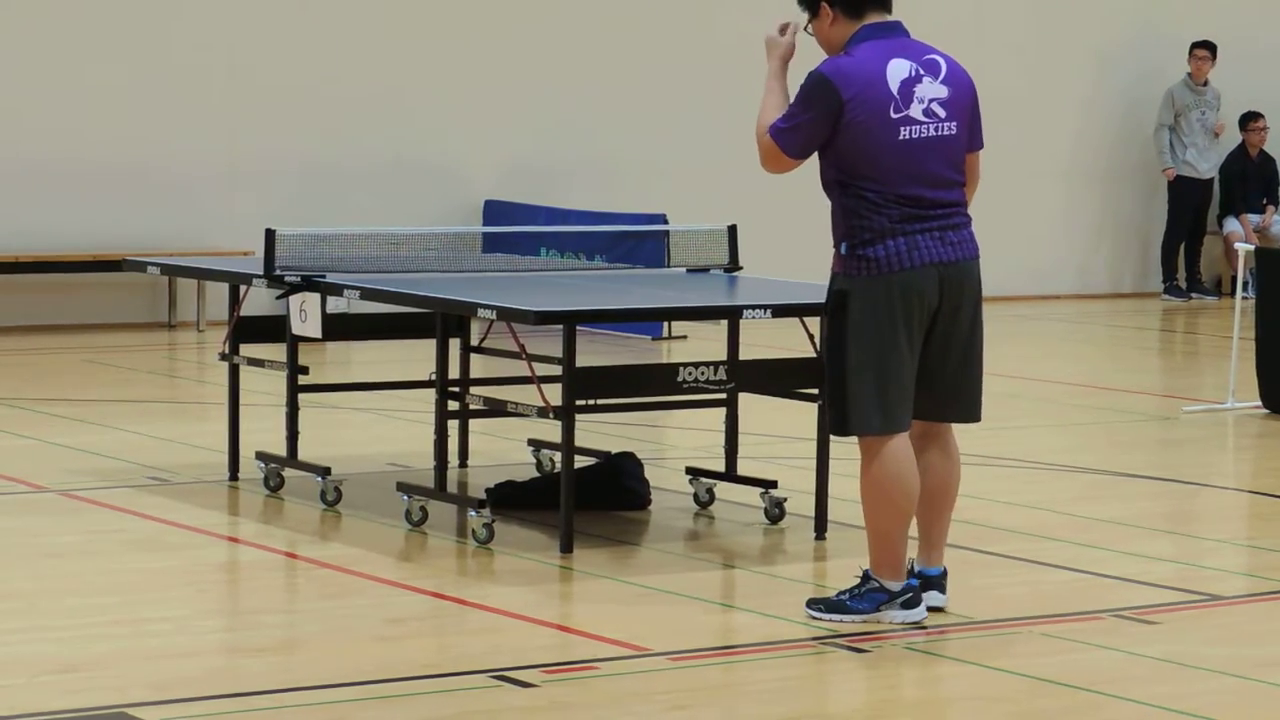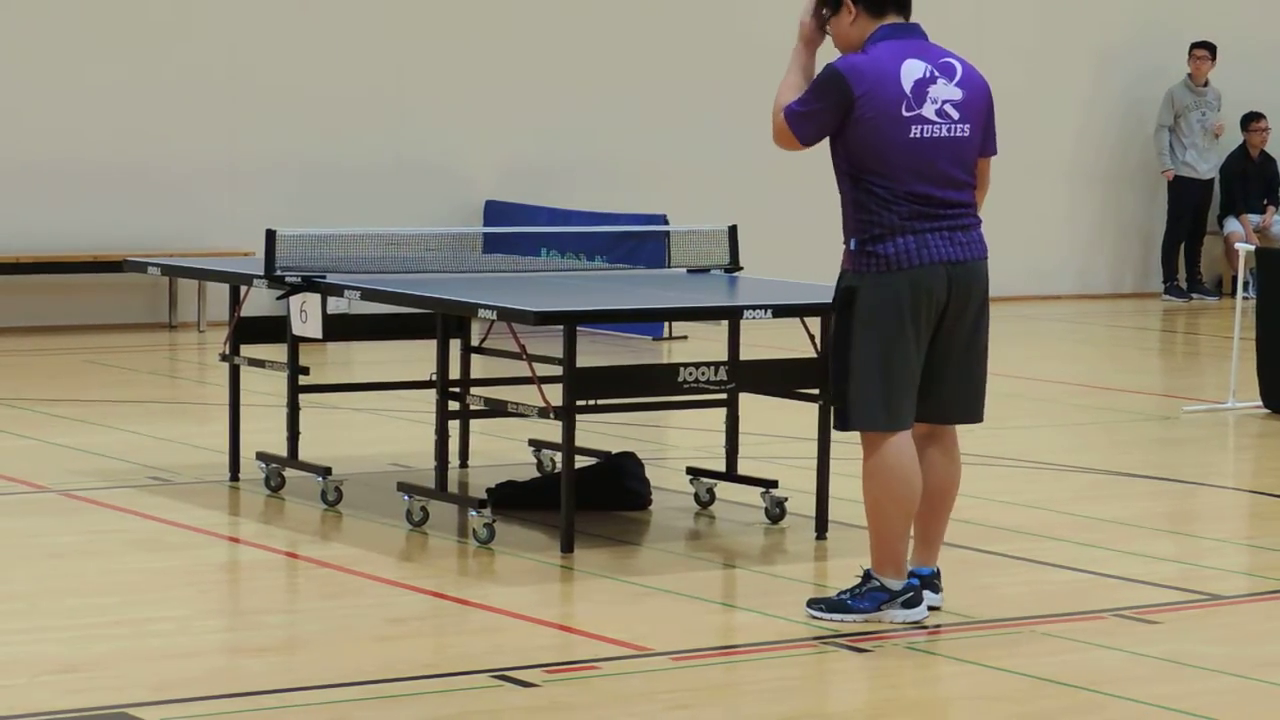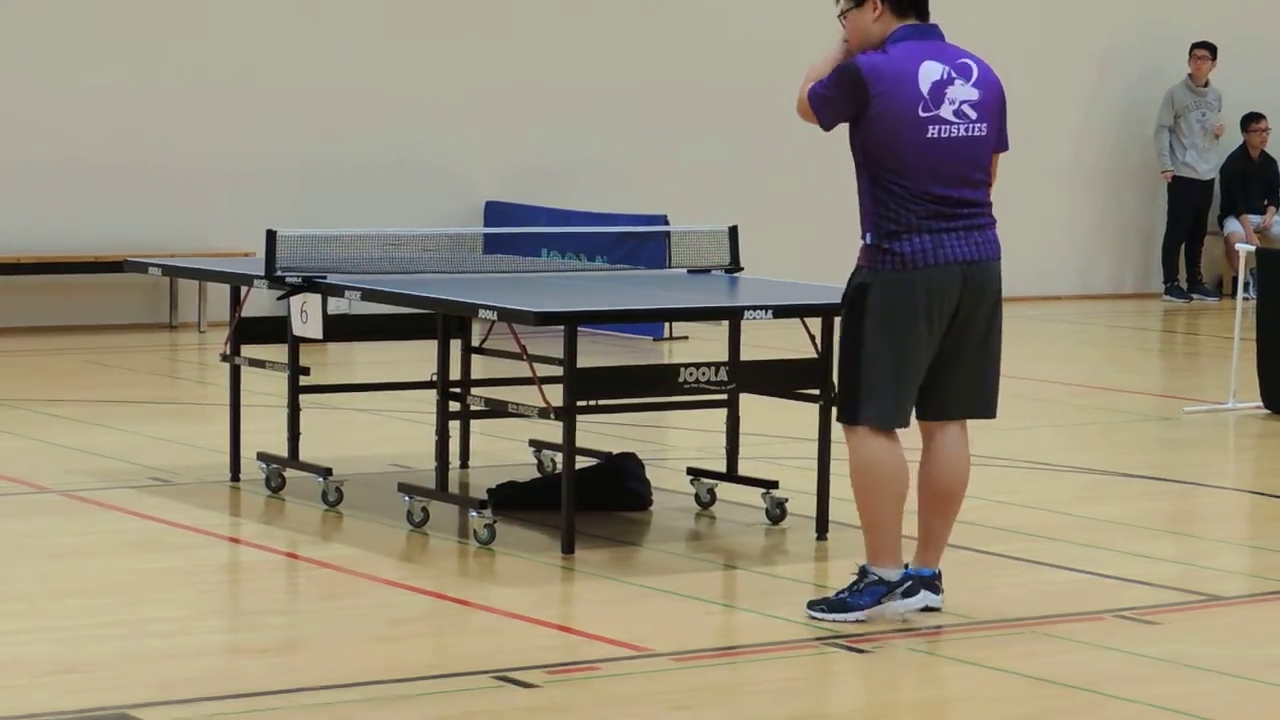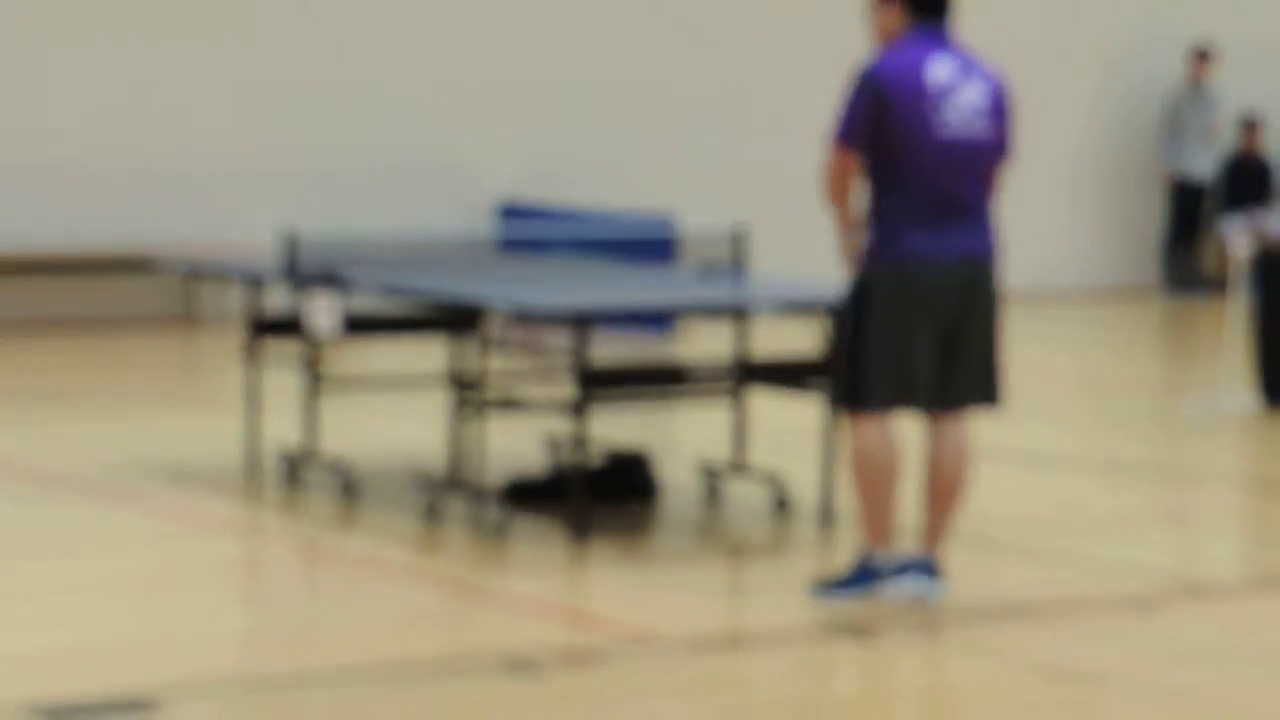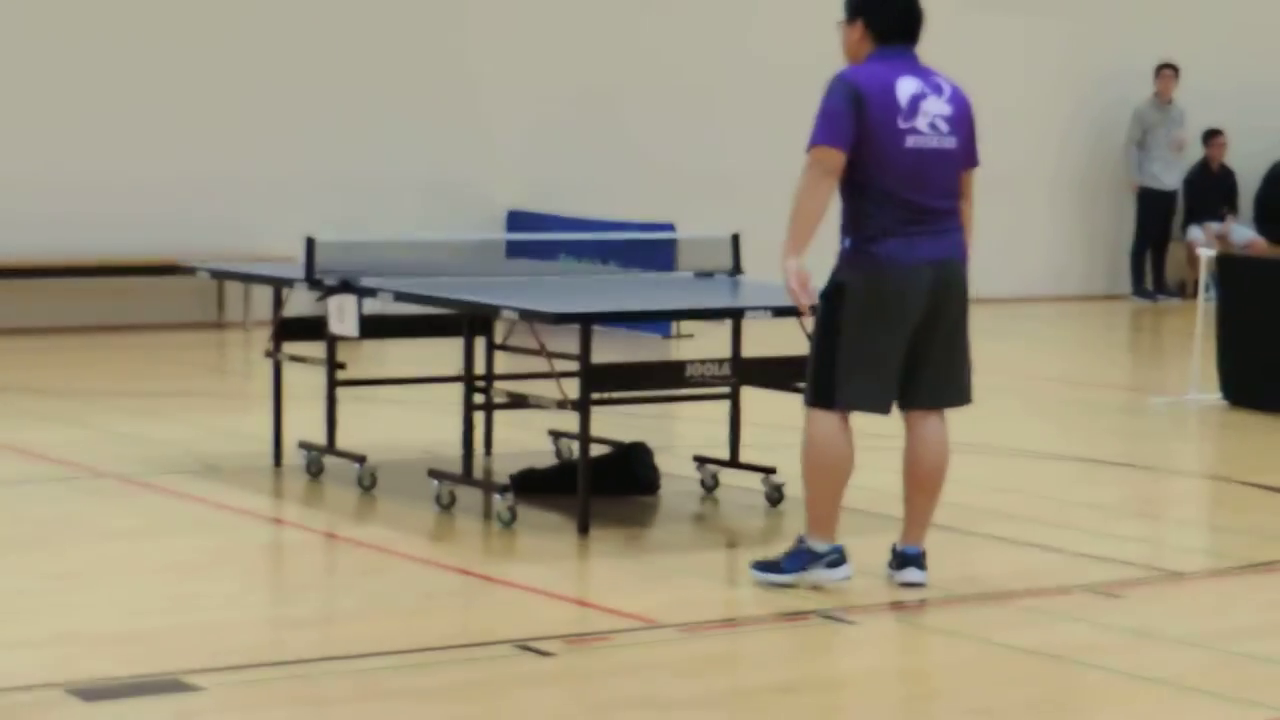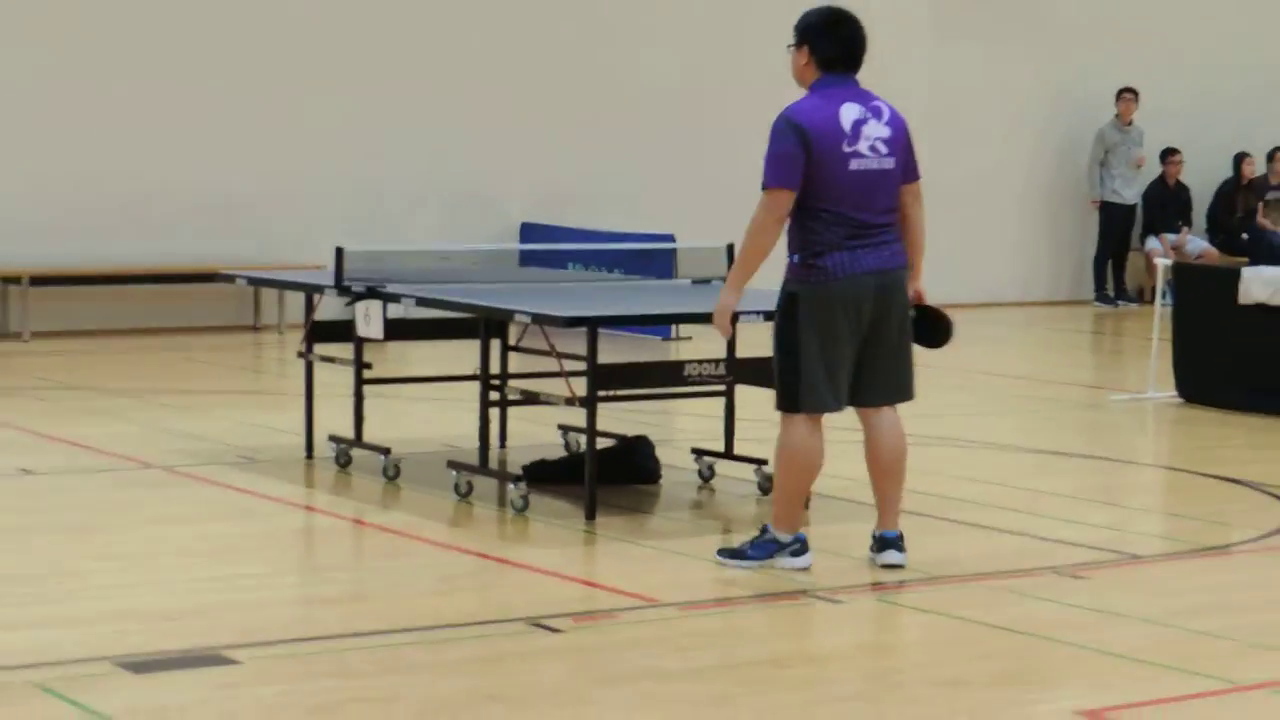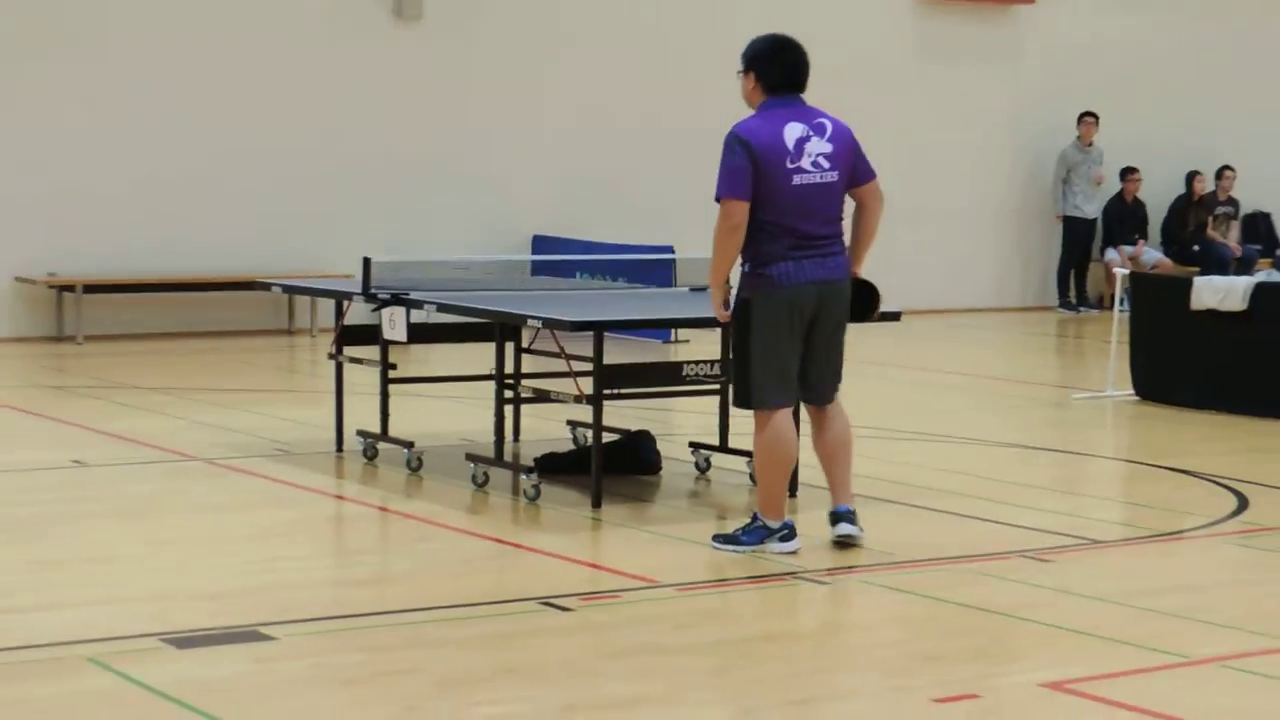
dt=0.3s
person 1, frame 1
left shoulder: (837, 78)
right shoulder: (952, 72)
left elbow: (774, 155)
left wrist: (775, 66)
left hip: (880, 273)
right hip: (956, 264)
left knee: (884, 432)
right knee: (933, 426)
left ankle: (890, 586)
right ankle: (930, 572)
person 1, frame 2
left shoulder: (850, 75)
right shoulder: (968, 76)
left elbow: (785, 133)
left hip: (887, 271)
right hip: (964, 265)
left knee: (886, 429)
right knee: (936, 425)
left ankle: (892, 585)
right ankle: (925, 572)
person 1, frame 3
left shoulder: (869, 72)
right shoulder: (982, 75)
left elbow: (808, 104)
left hip: (901, 269)
right hip: (975, 263)
left knee: (869, 421)
right knee: (946, 421)
left ankle: (885, 575)
right ankle: (927, 572)
person 1, frame 4
left shoulder: (885, 73)
right shoulder: (987, 80)
left elbow: (840, 172)
left wrist: (849, 226)
left hip: (903, 264)
right hip: (971, 260)
left knee: (866, 407)
right knee: (949, 412)
left ankle: (882, 558)
right ankle: (928, 558)
person 1, frame 5
left shoulder: (854, 87)
right shoulder: (951, 94)
left elbow: (823, 172)
right elbow: (964, 192)
left wrist: (794, 256)
left hip: (876, 270)
right hip: (942, 269)
left knee: (830, 407)
right knee: (926, 412)
left ankle: (820, 547)
right ankle: (911, 551)
person 1, frame 6
left shoulder: (799, 120)
right shoulder: (890, 117)
left elbow: (774, 210)
right elbow: (910, 204)
left wrist: (734, 284)
right wrist: (914, 276)
left hip: (823, 281)
right hip: (884, 278)
left knee: (802, 412)
right knee: (880, 408)
left ankle: (785, 537)
right ankle: (889, 535)
person 1, frame 7
left shoulder: (747, 136)
left elbow: (734, 220)
right elbow: (872, 199)
left wrist: (717, 285)
right wrist: (853, 261)
left hip: (774, 286)
right hip: (830, 283)
left knee: (773, 407)
right knee: (824, 402)
person 2, frame 1
left shoulder: (1215, 95)
right shoulder: (1175, 92)
right elbow: (1162, 129)
left wrist: (1218, 131)
right wrist: (1166, 163)
left hip: (1207, 172)
right hip: (1182, 173)
left knee: (1197, 232)
right knee: (1177, 230)
left ankle: (1194, 281)
right ankle: (1170, 283)
person 2, frame 2
left shoulder: (1216, 95)
right shoulder: (1175, 93)
right elbow: (1162, 129)
left wrist: (1218, 131)
right wrist: (1166, 164)
left hip: (1207, 174)
right hip: (1182, 173)
left knee: (1198, 232)
right knee: (1177, 230)
left ankle: (1194, 282)
right ankle: (1170, 284)
person 2, frame 3
left shoulder: (1216, 96)
right shoulder: (1175, 93)
right elbow: (1162, 130)
left wrist: (1219, 132)
right wrist: (1166, 165)
left hip: (1207, 174)
right hip: (1182, 174)
left knee: (1198, 232)
right knee: (1177, 230)
left ankle: (1195, 282)
right ankle: (1171, 284)
person 2, frame 4
left shoulder: (1212, 98)
right shoulder: (1180, 97)
right elbow: (1168, 132)
left wrist: (1214, 132)
right wrist: (1169, 167)
left hip: (1203, 173)
right hip: (1182, 174)
left knee: (1194, 226)
right knee: (1179, 226)
left ankle: (1191, 276)
right ankle: (1174, 278)
person 2, frame 5
left shoulder: (1179, 112)
right shoulder: (1143, 110)
right elbow: (1132, 145)
left wrist: (1182, 144)
right wrist: (1136, 179)
left hip: (1172, 184)
right hip: (1150, 184)
left knee: (1163, 238)
right knee: (1145, 236)
left ankle: (1160, 284)
right ankle: (1139, 286)
person 2, frame 6
left shoulder: (1139, 133)
right shoulder: (1105, 131)
right elbow: (1094, 164)
left wrist: (1141, 161)
right wrist: (1096, 195)
left hip: (1131, 199)
right hip: (1111, 199)
left knee: (1123, 249)
right knee: (1106, 247)
left ankle: (1120, 290)
right ankle: (1100, 292)
person 2, frame 7
left shoulder: (1099, 153)
right shoulder: (1067, 153)
right elbow: (1057, 182)
left wrist: (1100, 179)
right wrist: (1059, 211)
left hip: (1092, 213)
right hip: (1073, 214)
left knee: (1084, 259)
right knee: (1069, 257)
